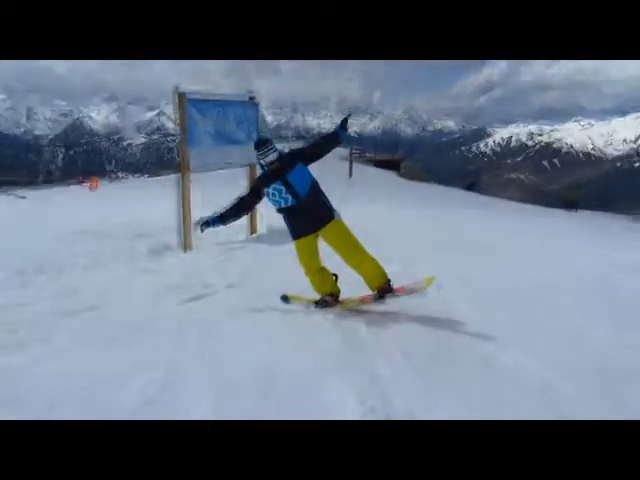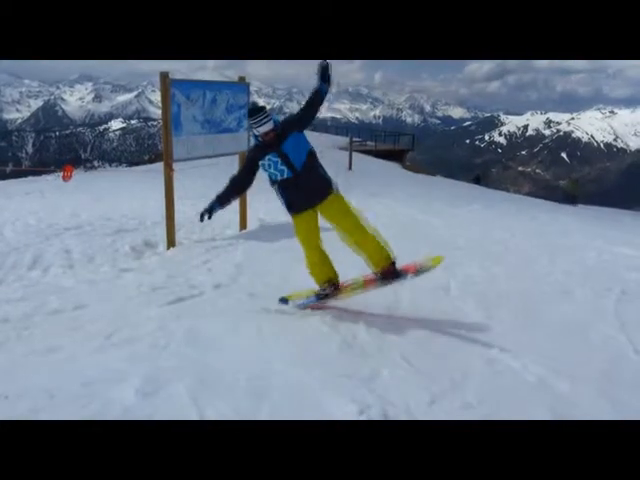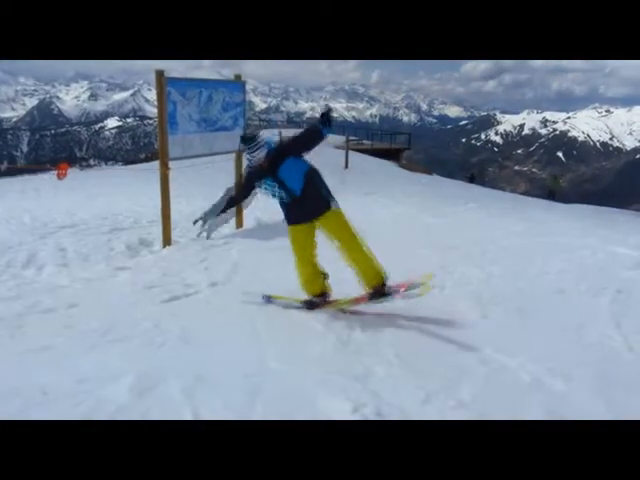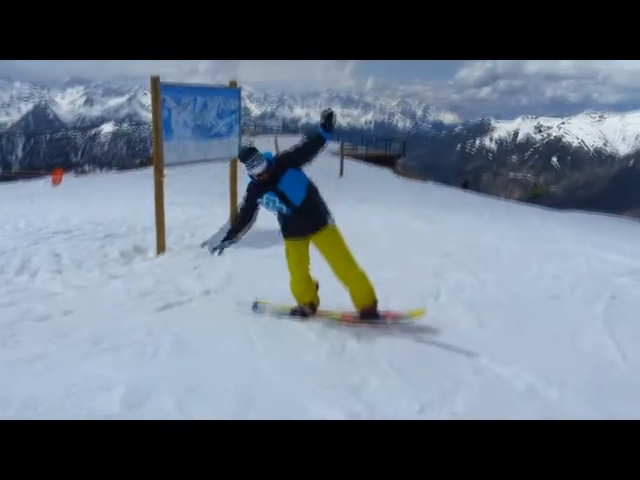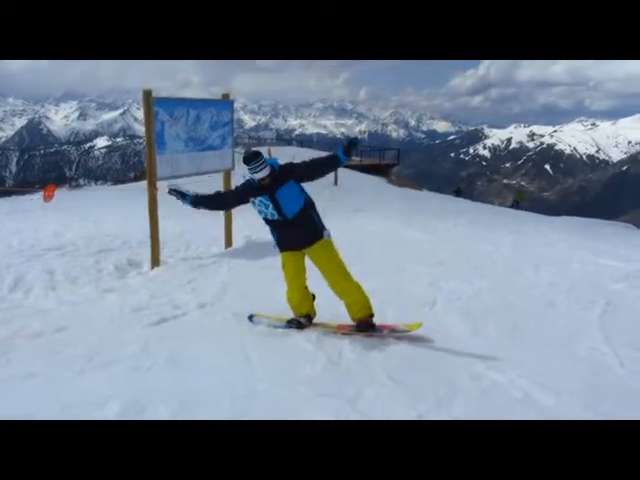
dt=0.7s
person 1, frame 1
left shoulder: (295, 159)
right shoulder: (262, 183)
left elbow: (320, 146)
right elbow: (242, 205)
left wrist: (340, 131)
right wrist: (214, 220)
left hip: (323, 216)
right hip: (300, 229)
left knee: (352, 252)
right knee: (310, 267)
left ankle: (381, 284)
right ankle: (329, 293)
person 1, frame 2
left shoulder: (291, 127)
right shoulder: (257, 154)
left elbow: (312, 106)
right elbow: (240, 182)
left wrist: (323, 83)
right wrist: (217, 203)
left hip: (322, 190)
right hip: (298, 205)
left knee: (353, 229)
right knee: (311, 247)
left ankle: (385, 266)
right ankle: (328, 282)
person 1, frame 3
left shoulder: (286, 150)
right shoulder: (254, 174)
left elbow: (308, 138)
right elbow: (237, 195)
left wrist: (322, 126)
right wrist: (213, 213)
left hip: (320, 204)
right hip: (296, 216)
left knee: (350, 245)
right knee: (304, 259)
left ankle: (377, 284)
right ankle: (318, 292)
person 1, frame 4
left shoulder: (286, 162)
right shoulder: (255, 190)
left elbow: (309, 148)
right elbow: (245, 216)
left wrist: (324, 130)
right wrist: (228, 238)
left hip: (317, 220)
right hip: (292, 230)
left knee: (343, 264)
right knee: (298, 272)
left ankle: (366, 304)
right ankle: (307, 303)
person 1, frame 5
left shoulder: (288, 172)
right shoulder: (249, 189)
left elbow: (317, 167)
right elbow: (222, 200)
left wrist: (342, 156)
right wrist: (190, 199)
left hip: (312, 233)
right hip: (287, 242)
left knee: (338, 277)
right knee: (295, 284)
left ankle: (362, 315)
right ankle: (304, 313)
